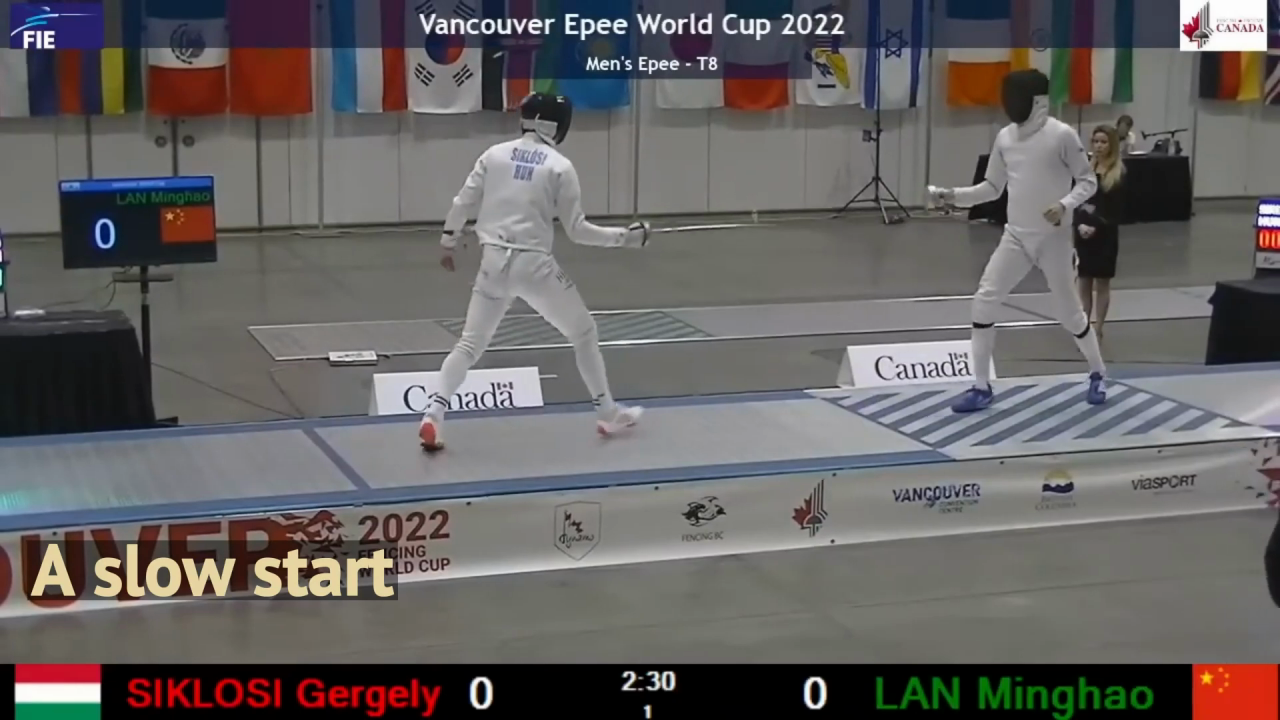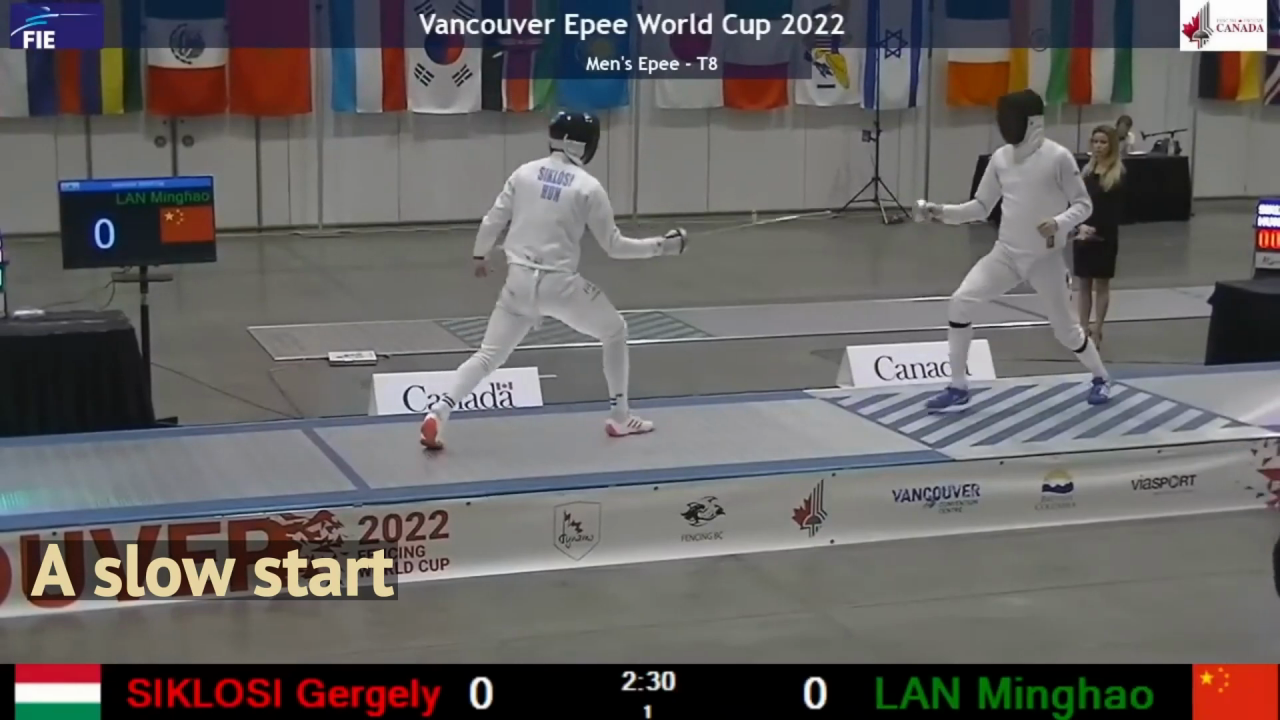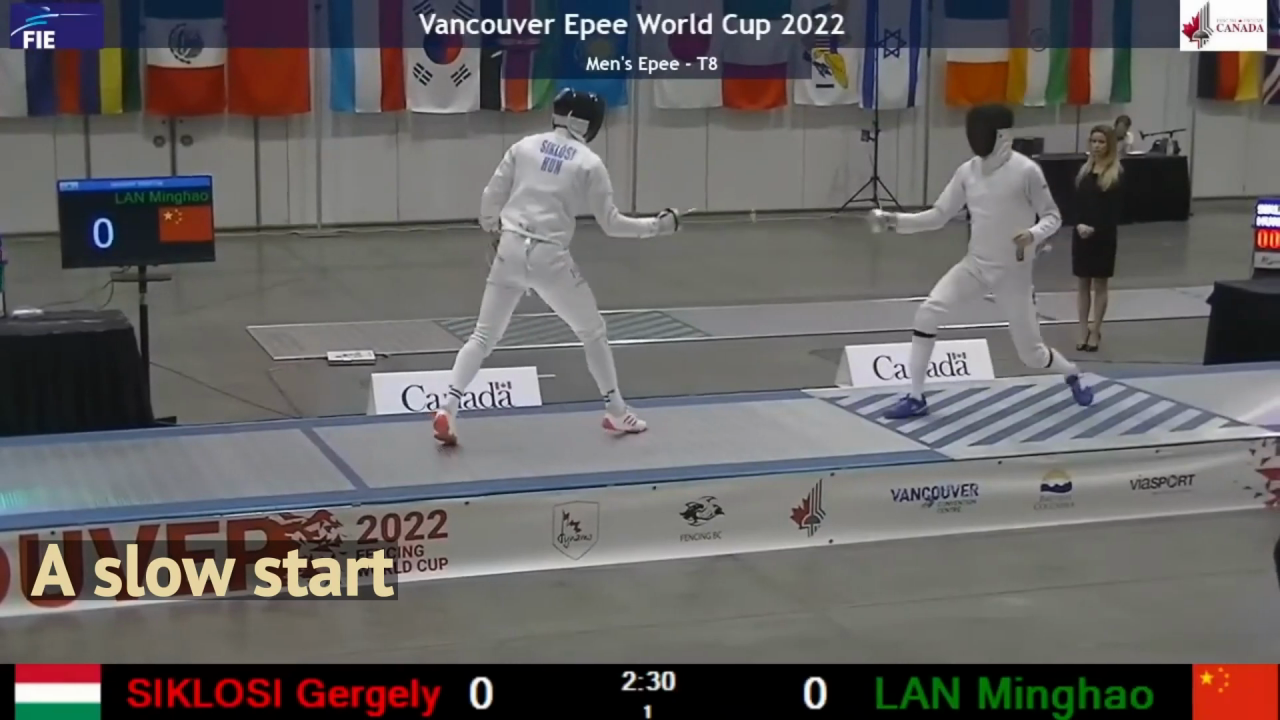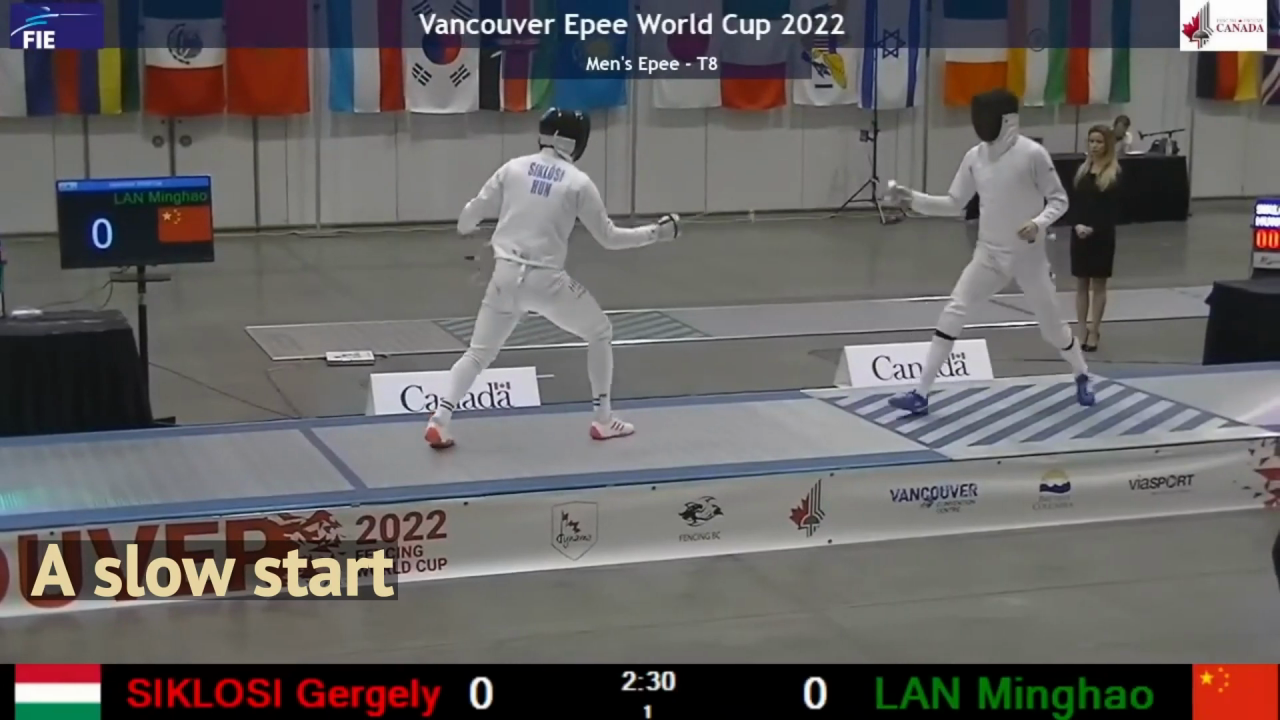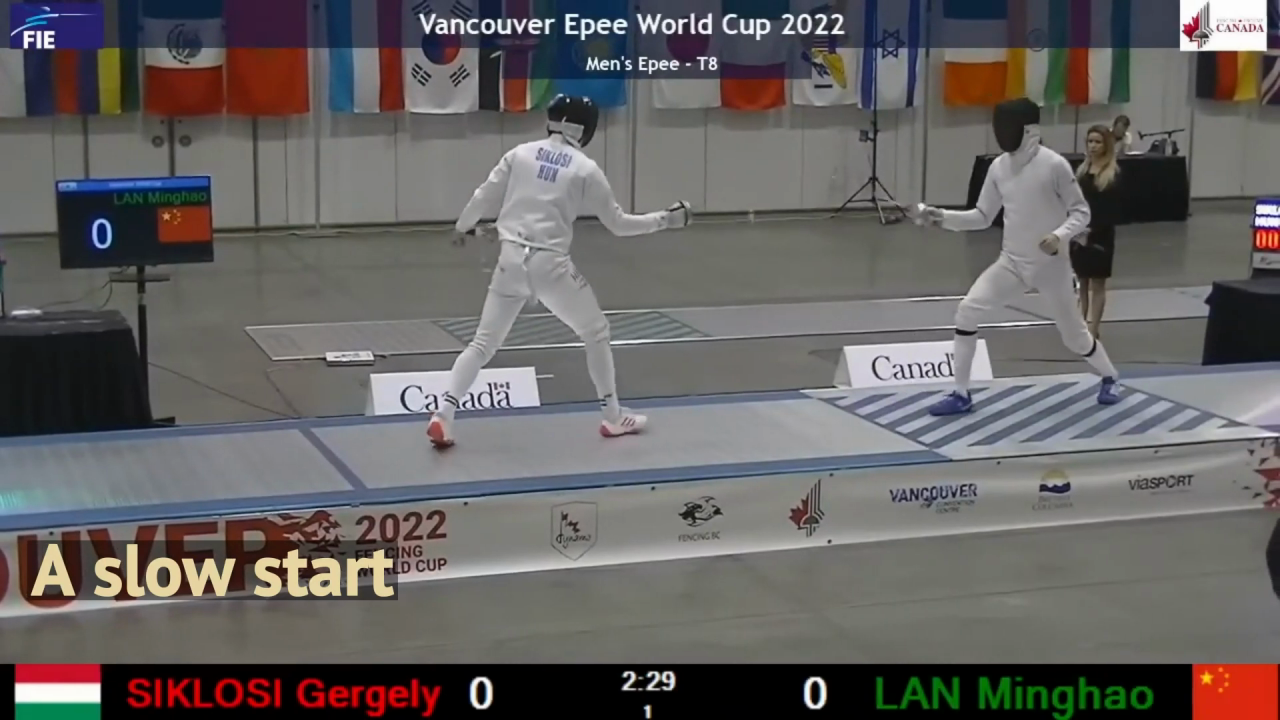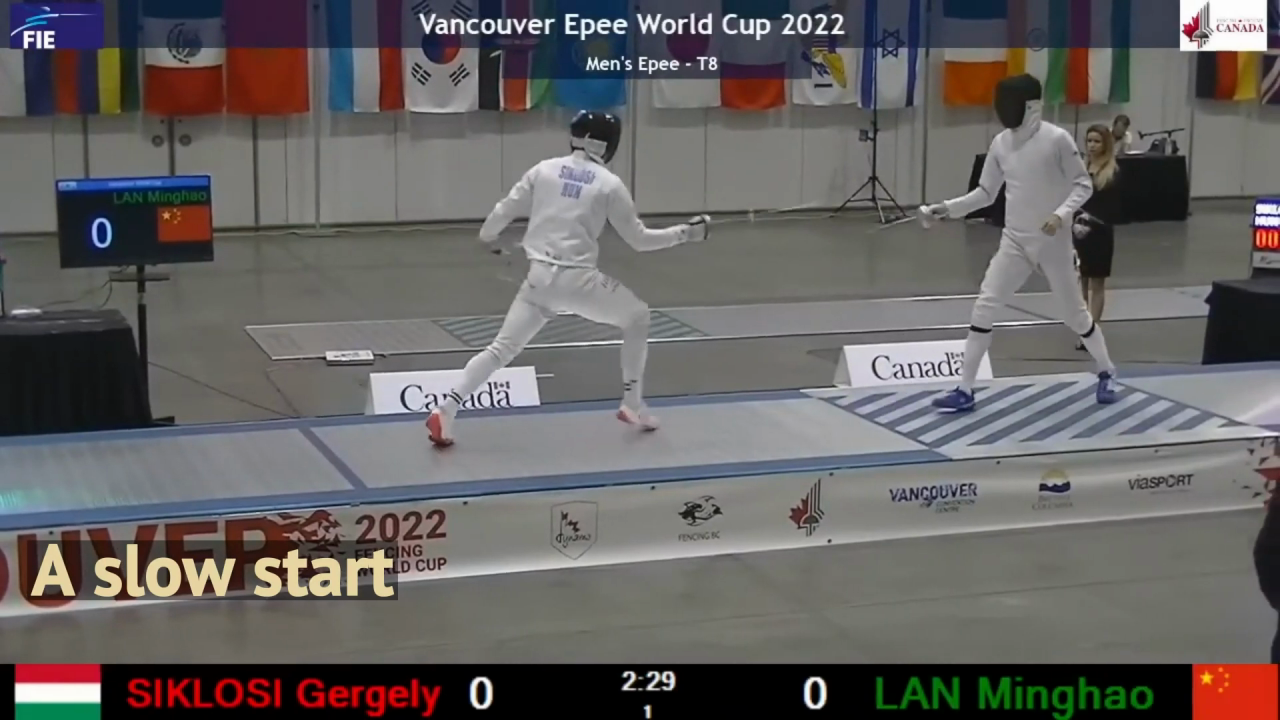
dt=0.2s
person 1, frame 1
left shoulder: (494, 154)
right shoulder: (560, 167)
left elbow: (462, 204)
right elbow: (577, 230)
left wrist: (447, 242)
right wrist: (625, 236)
left hip: (494, 263)
right hip: (534, 264)
left knee: (469, 346)
right knee: (584, 332)
left ankle: (433, 417)
right ankle: (608, 413)
person 1, frame 2
left shoulder: (524, 173)
right shoulder: (588, 186)
left elbow: (492, 223)
right elbow: (612, 245)
left wrist: (480, 256)
right wrist: (661, 245)
left hip: (520, 281)
right hip: (559, 283)
left knee: (487, 357)
right knee: (615, 331)
left ankle: (438, 413)
right ankle: (620, 416)
person 1, frame 3
left shoulder: (524, 146)
right shoulder: (590, 163)
left elbow: (490, 197)
right elbow: (612, 224)
left wrist: (489, 228)
right wrist: (658, 224)
left hip: (510, 253)
right hip: (549, 258)
left knee: (483, 337)
right knee: (592, 331)
left ankle: (449, 410)
right ankle: (616, 411)
person 1, frame 4
left shoulder: (513, 167)
right shoulder: (579, 182)
left elbow: (473, 212)
right elbow: (608, 237)
left wrist: (463, 228)
right wrist: (656, 232)
left hip: (506, 276)
right hip: (546, 279)
left knee: (479, 355)
right knee: (600, 332)
left ankle: (439, 420)
right ankle: (603, 418)
person 1, frame 5
left shoulder: (520, 154)
right shoulder: (586, 169)
left elbow: (482, 200)
right elbow: (618, 224)
left wrist: (463, 225)
right wrist: (666, 219)
left hip: (512, 262)
right hip: (550, 265)
left knee: (483, 344)
right knee: (596, 333)
left ankle: (443, 416)
right ankle: (613, 416)
person 1, frame 6
left shoulder: (544, 169)
right shoulder: (609, 184)
left elbow: (503, 212)
right elbow: (638, 239)
left wrist: (486, 236)
right wrist: (686, 232)
left hip: (540, 277)
right hip: (577, 278)
left knee: (500, 350)
right knee: (638, 316)
left ankle: (445, 412)
right ankle: (633, 405)
person 2, frame 1
left shoulder: (1063, 135)
right shoulder: (1005, 137)
left elbow: (1088, 181)
right elbow: (992, 187)
left wrist: (1065, 205)
right wrist: (954, 196)
left hip: (1053, 239)
right hip: (1016, 237)
left knee: (1069, 313)
right knee: (984, 302)
left ankle: (1097, 374)
right ankle: (981, 387)
person 2, frame 2
left shoulder: (1058, 157)
right shoulder: (1001, 157)
left elbow: (1083, 205)
right elbow: (982, 206)
left wrist: (1059, 223)
right wrist: (942, 211)
left hip: (1045, 258)
right hip: (1006, 253)
left knee: (1066, 330)
right knee: (960, 302)
left ankle: (1100, 378)
right ankle: (958, 386)
person 2, frame 3
left shoulder: (1026, 170)
right shoulder: (967, 171)
left elbow: (1052, 217)
right elbow: (938, 216)
left wrist: (1033, 234)
right wrist: (895, 220)
left hip: (1013, 272)
right hip: (975, 266)
left knee: (1030, 352)
right knee: (928, 311)
left ankle: (1071, 375)
right ankle: (915, 397)
person 2, frame 4
left shoulder: (1033, 153)
right shoulder: (975, 156)
left elbow: (1059, 200)
right elbow: (953, 204)
left wrist: (1039, 223)
right wrist: (911, 198)
left hip: (1028, 256)
right hip: (989, 253)
left knee: (1053, 326)
right knee: (952, 314)
left ankle: (1082, 376)
right ankle: (921, 393)
person 2, frame 5
left shoulder: (1055, 164)
right shoulder: (999, 167)
left elbow: (1081, 212)
right elbow: (982, 216)
left wrist: (1060, 236)
right wrist: (940, 216)
left hip: (1050, 264)
right hip: (1011, 262)
left knee: (1074, 336)
right knee: (967, 311)
left ankle: (1108, 378)
right ankle: (961, 394)
person 2, frame 6
left shoulder: (1058, 139)
right shoulder: (1001, 143)
left elbow: (1083, 185)
right elbow: (985, 194)
left wrist: (1062, 214)
right wrist: (947, 208)
left hip: (1053, 241)
right hip: (1014, 241)
left knee: (1074, 312)
right knee: (984, 307)
left ankle: (1105, 373)
right ankle: (965, 390)
person 3, frame 1
left shoulder: (1119, 174)
left elbow: (1117, 210)
left wrist: (1096, 227)
right wrist: (1079, 224)
left hip: (1105, 235)
right hip: (1082, 234)
left knee: (1101, 284)
right knee: (1084, 283)
left ankle: (1097, 330)
person 3, frame 2
left shoulder: (1118, 174)
right shoulder: (1085, 170)
left elbow: (1117, 210)
left wrist: (1096, 228)
right wrist: (1080, 226)
left hip: (1105, 236)
right hip: (1082, 235)
left knee: (1101, 284)
right knee: (1083, 284)
left ankle: (1096, 331)
right ankle: (1084, 329)
person 3, frame 3
left shoulder: (1117, 174)
right shoulder: (1084, 170)
left elbow: (1115, 210)
right elbow: (1075, 202)
left wrist: (1095, 228)
right wrist: (1079, 225)
left hip: (1104, 235)
right hip: (1080, 234)
left knee: (1100, 284)
right knee: (1083, 284)
left ankle: (1095, 332)
right ankle: (1083, 330)
person 3, frame 4
left shoulder: (1114, 174)
right shoulder: (1082, 170)
left elbow: (1113, 210)
right elbow: (1074, 203)
left wrist: (1093, 228)
right wrist: (1077, 225)
left hip: (1102, 236)
right hip: (1079, 234)
left knee: (1098, 284)
right knee: (1081, 284)
left ankle: (1094, 331)
right ankle: (1082, 330)
person 3, frame 5
left shoulder: (1113, 174)
right shoulder: (1081, 170)
left elbow: (1112, 210)
left wrist: (1092, 229)
left hip: (1101, 236)
right hip: (1079, 234)
left knee: (1097, 284)
right knee: (1081, 283)
left ankle: (1093, 330)
person 3, frame 6
left shoulder: (1112, 174)
left elbow: (1112, 210)
left wrist: (1090, 227)
right wrist: (1075, 224)
left hip: (1100, 235)
right hip: (1078, 234)
left knee: (1097, 284)
right knee: (1080, 283)
